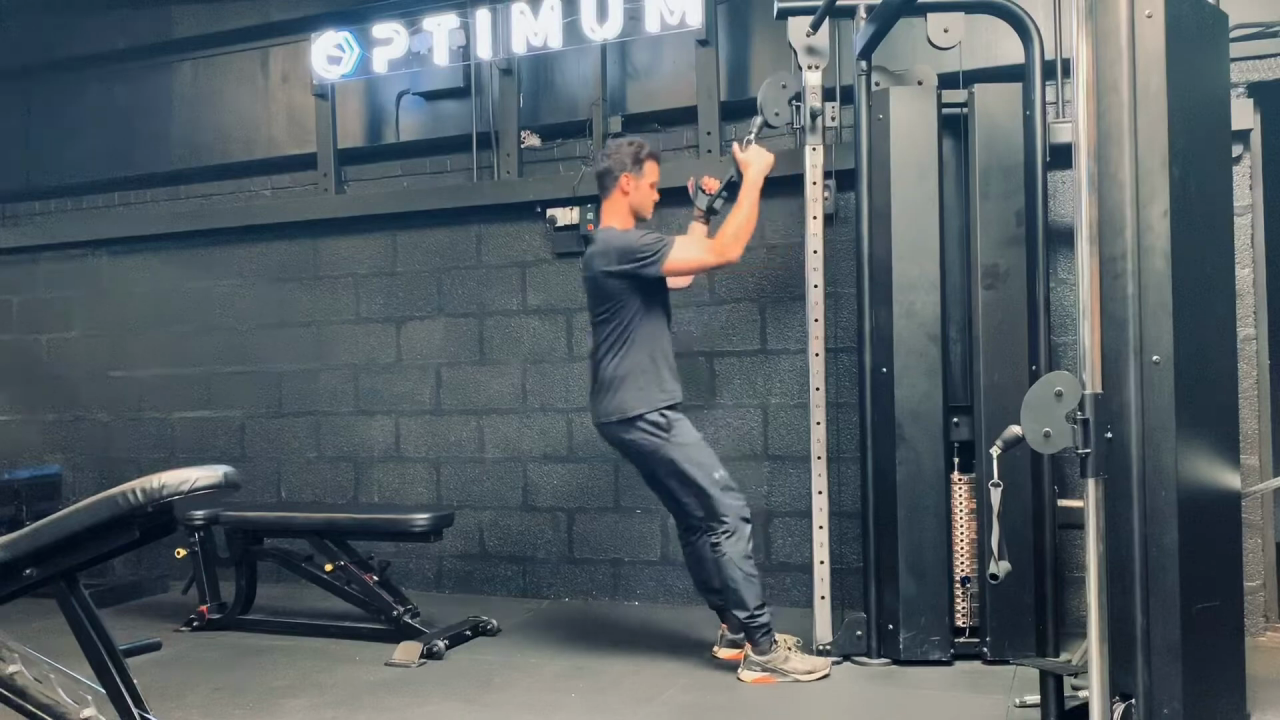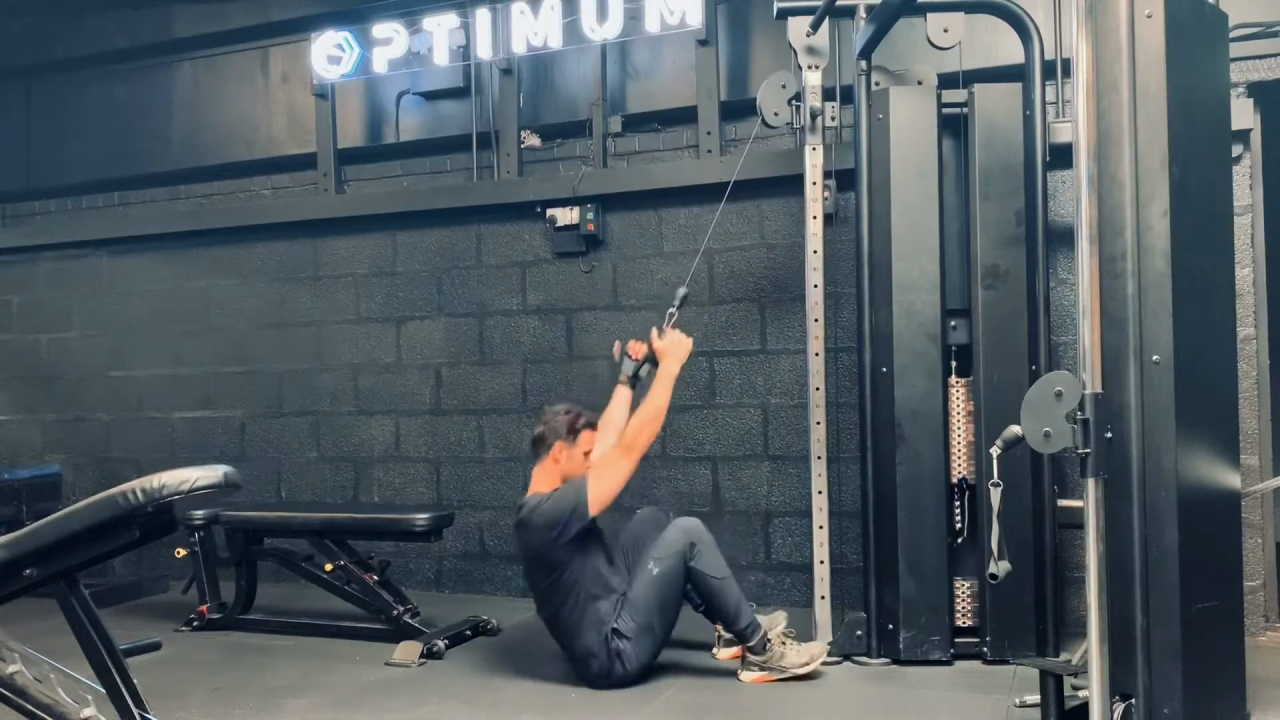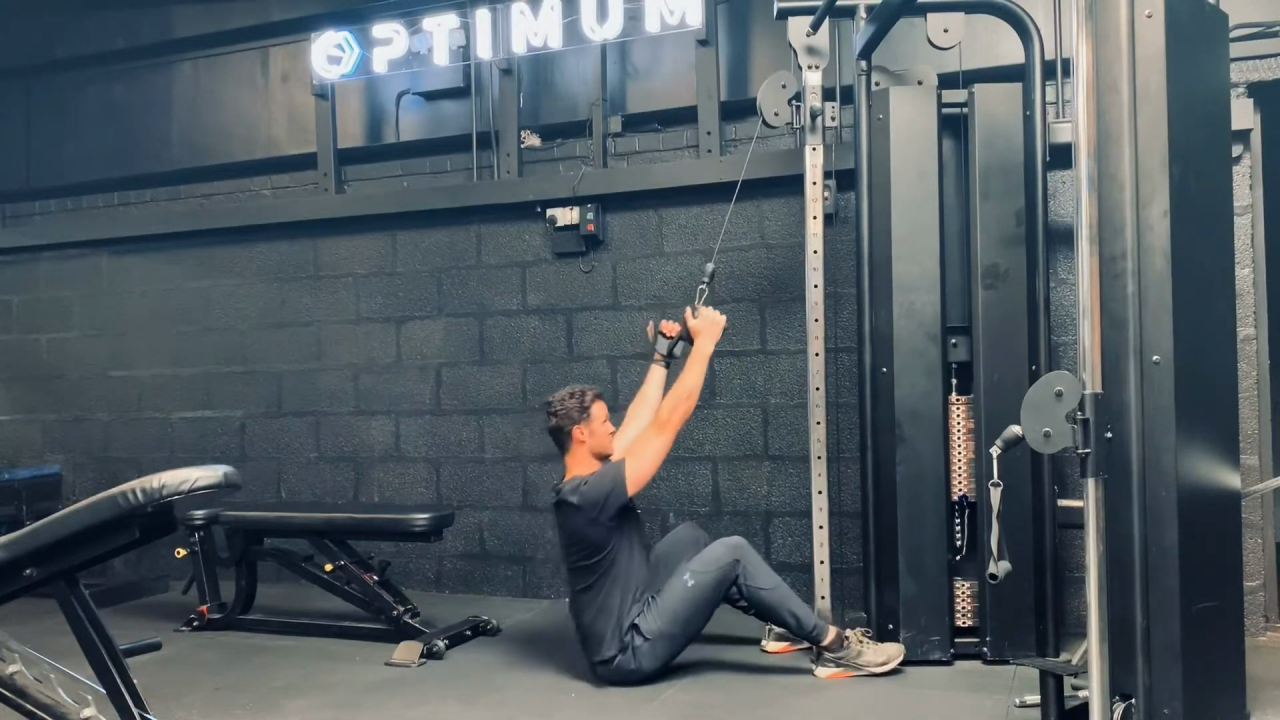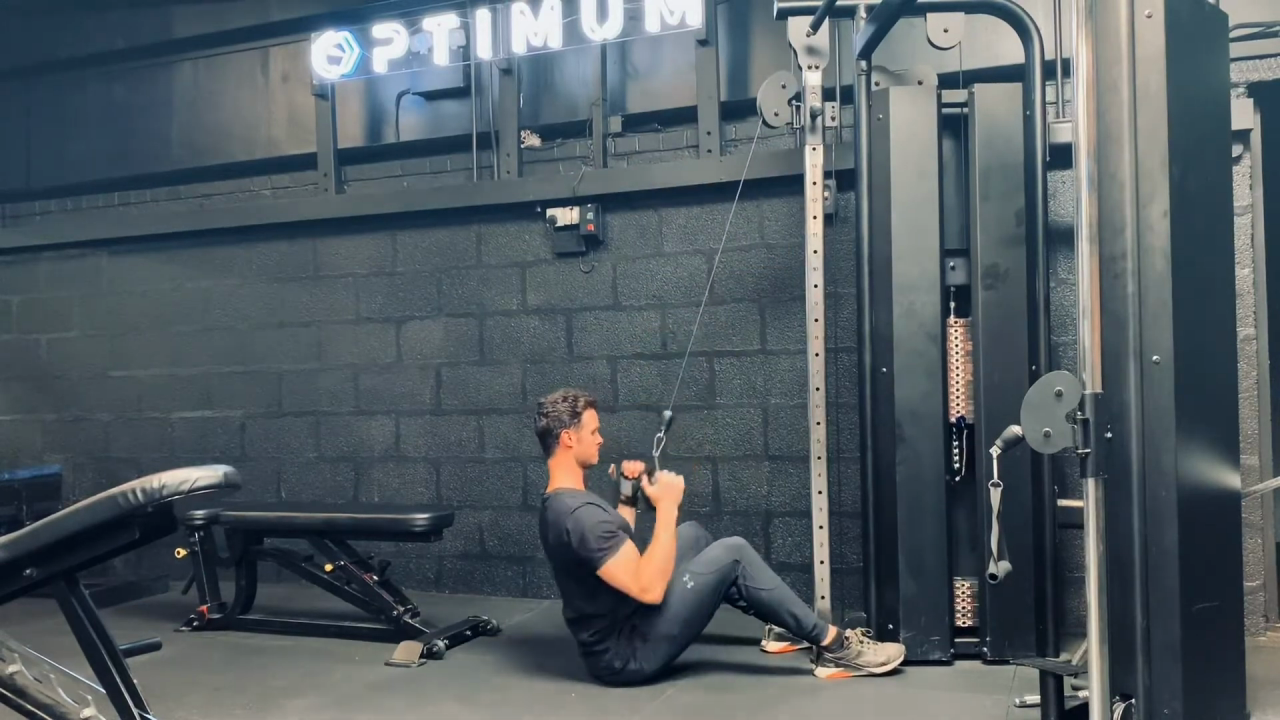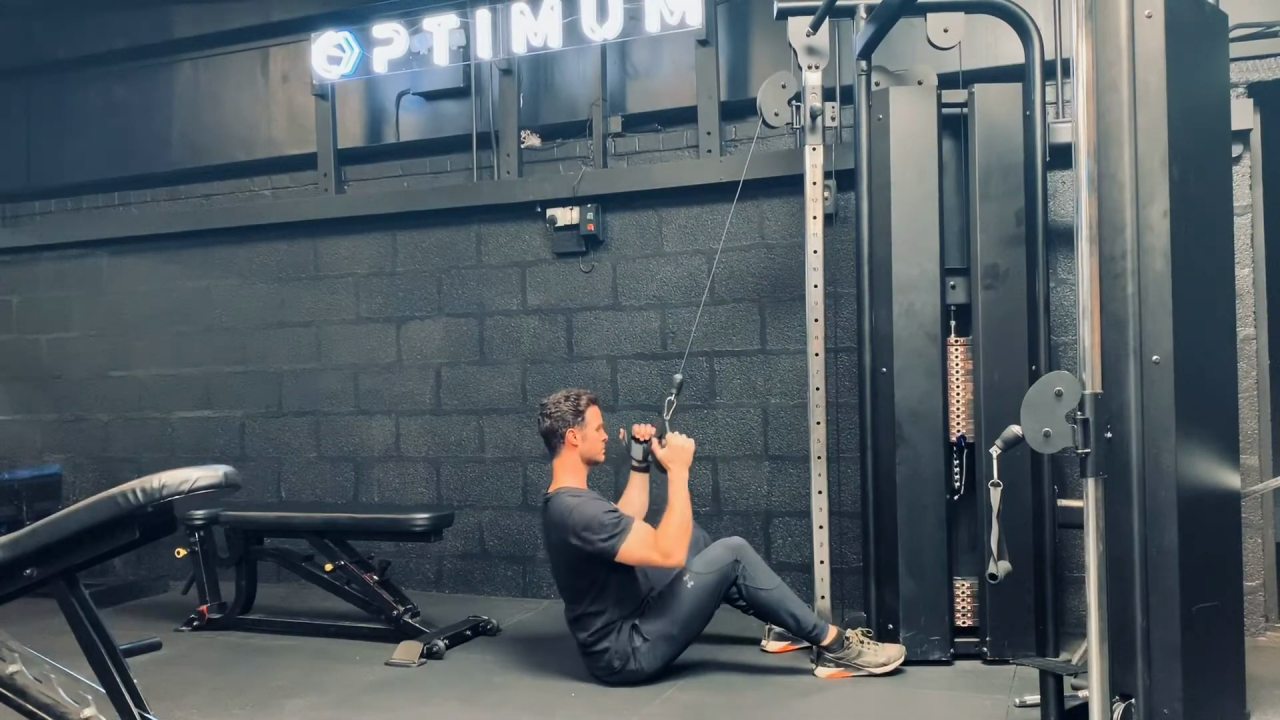
dt=1s
person 1, frame 1
left shoulder: (616, 248)
right shoulder: (620, 246)
left elbow: (683, 271)
right elbow: (724, 251)
left wrist: (701, 212)
right wrist: (753, 175)
left hip: (637, 410)
right hip: (642, 411)
left knee: (699, 520)
right knee: (727, 515)
left ankle: (734, 630)
right ankle: (761, 648)
person 1, frame 2
left shoulder: (548, 500)
right shoulder: (549, 513)
left elbow: (609, 441)
right elbow: (631, 448)
left wrist: (628, 377)
right wrist: (670, 364)
left hip: (603, 630)
right hip: (615, 655)
left knee: (651, 521)
right knee: (687, 532)
left ankle: (733, 628)
right ankle: (760, 651)
person 1, frame 3
left shoulder: (586, 482)
right shoulder: (591, 495)
left elbow: (640, 423)
right elbow: (667, 424)
left wrist: (661, 357)
right wrist: (704, 342)
left hip: (625, 629)
right hip: (629, 653)
left knee: (690, 538)
right knee: (732, 553)
left ankle: (784, 625)
right ankle: (834, 647)
person 1, frame 4
left shoulder: (560, 503)
right shoulder: (577, 514)
right elbow: (652, 587)
right wrist: (667, 506)
left hip: (620, 626)
right hip: (625, 654)
left knee: (692, 535)
right knee: (732, 553)
left ankle: (782, 624)
right ankle: (834, 647)
person 1, frame 5
left shoulder: (565, 500)
right shoulder: (579, 511)
left elbow: (628, 524)
right elbow: (671, 554)
left wrist: (640, 463)
right wrist: (677, 470)
left hip: (621, 623)
right hip: (626, 652)
left knee: (693, 537)
right knee: (731, 553)
left ankle: (783, 625)
right ankle: (834, 647)
